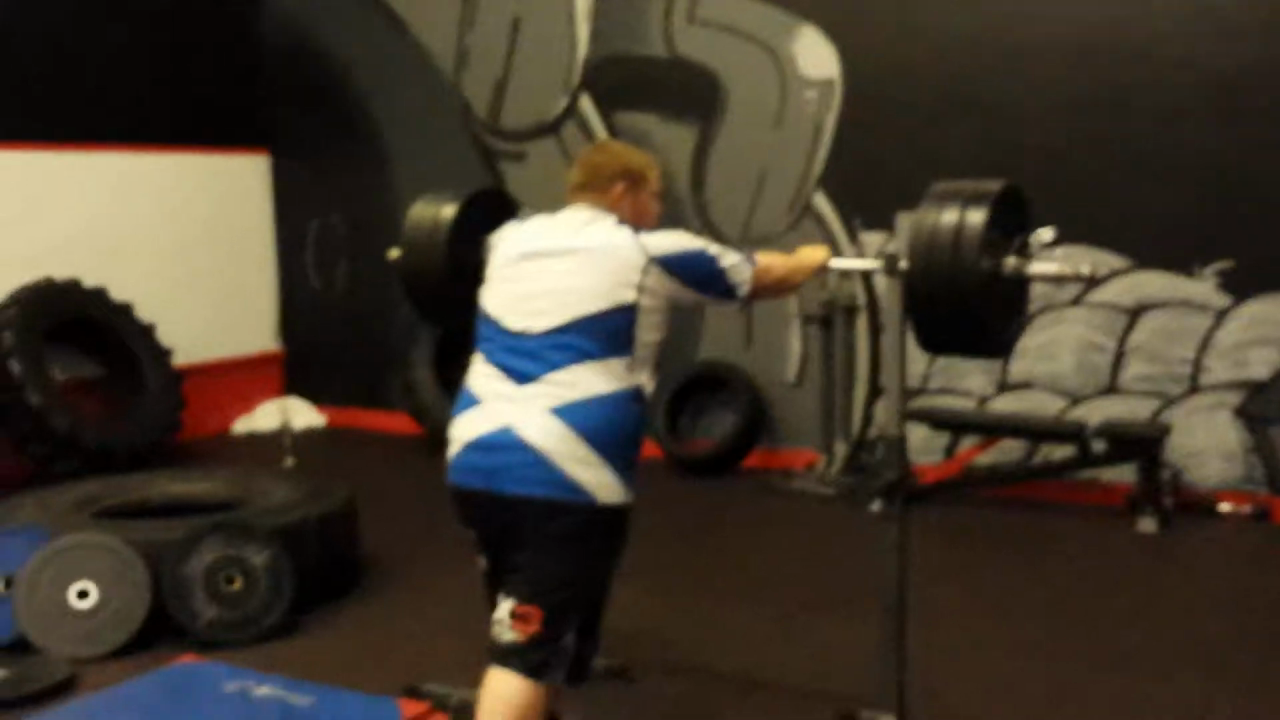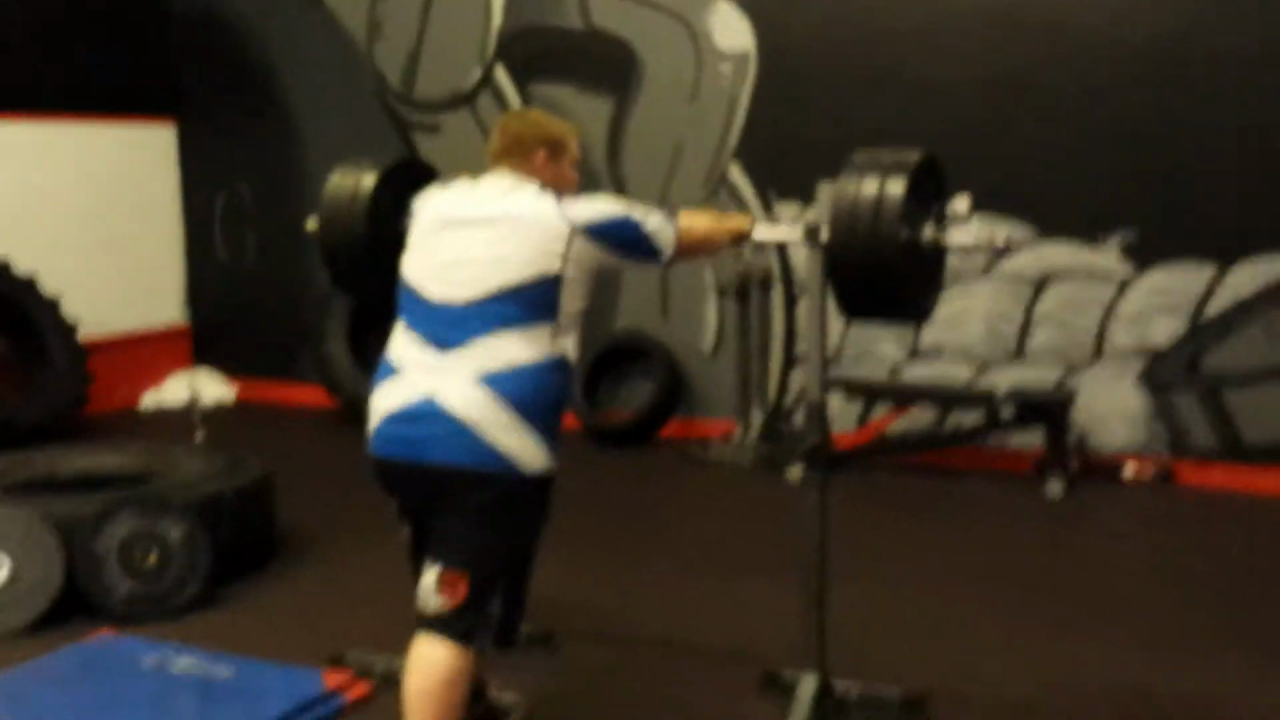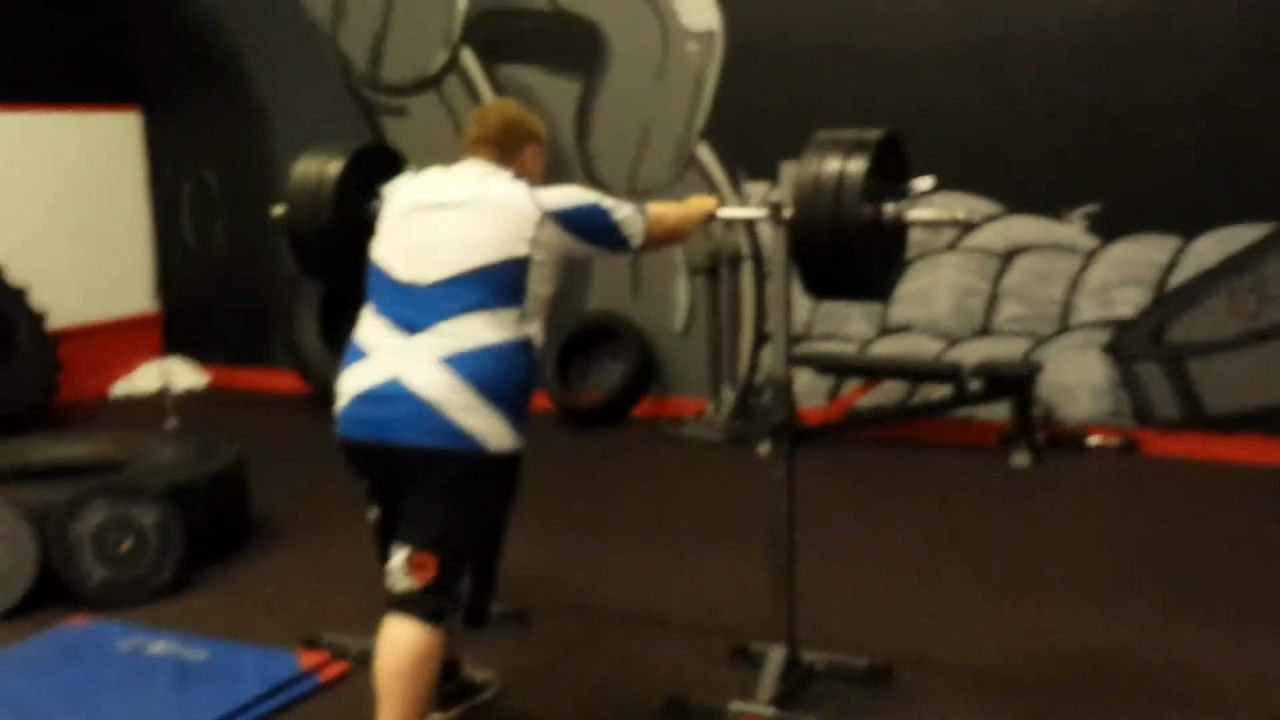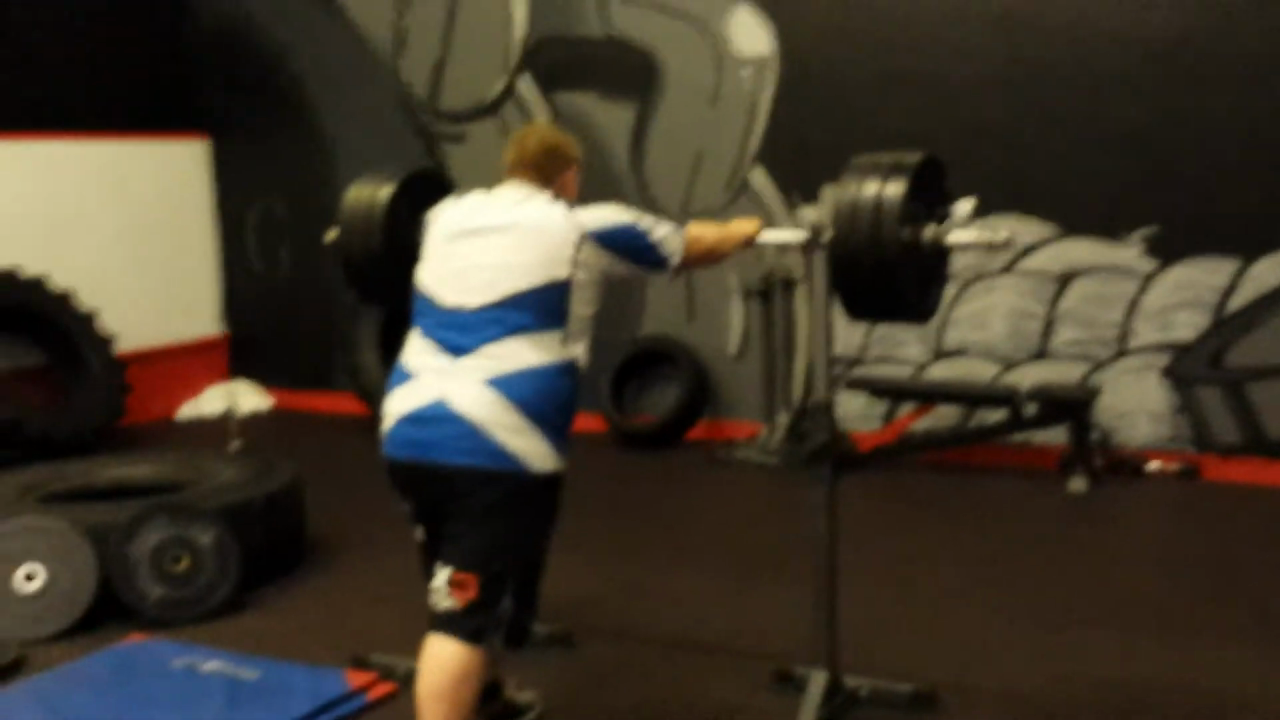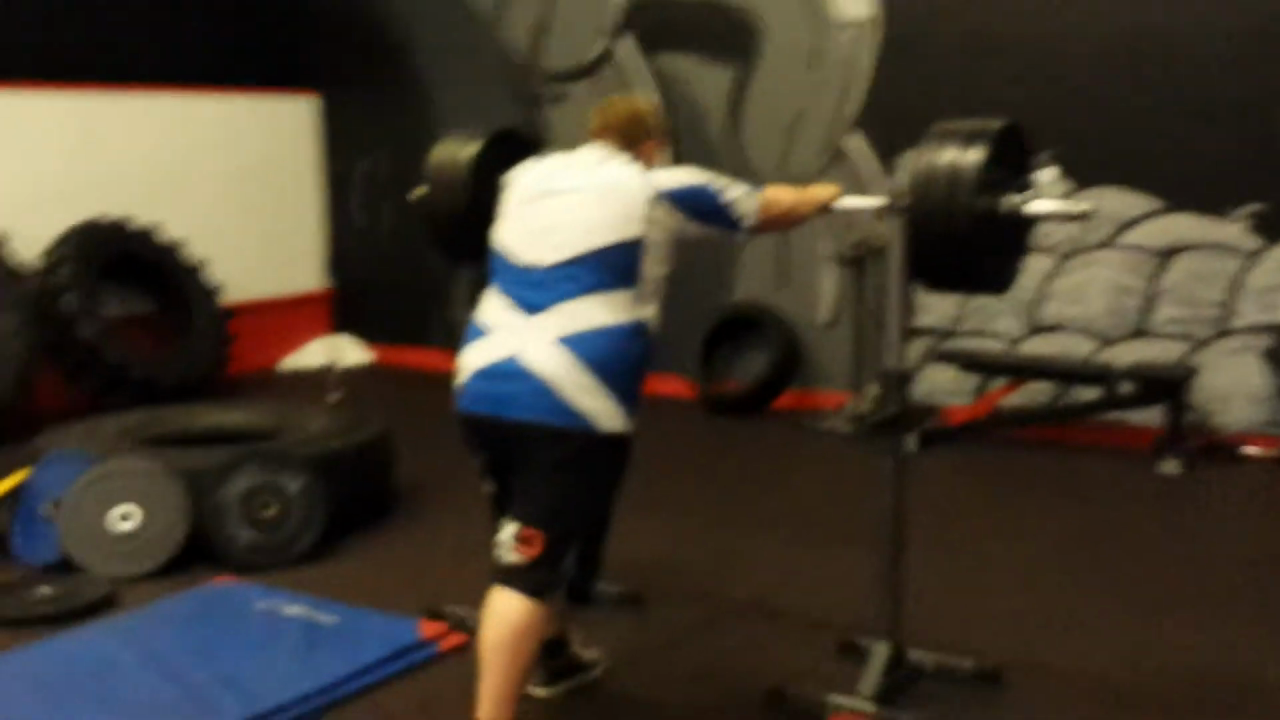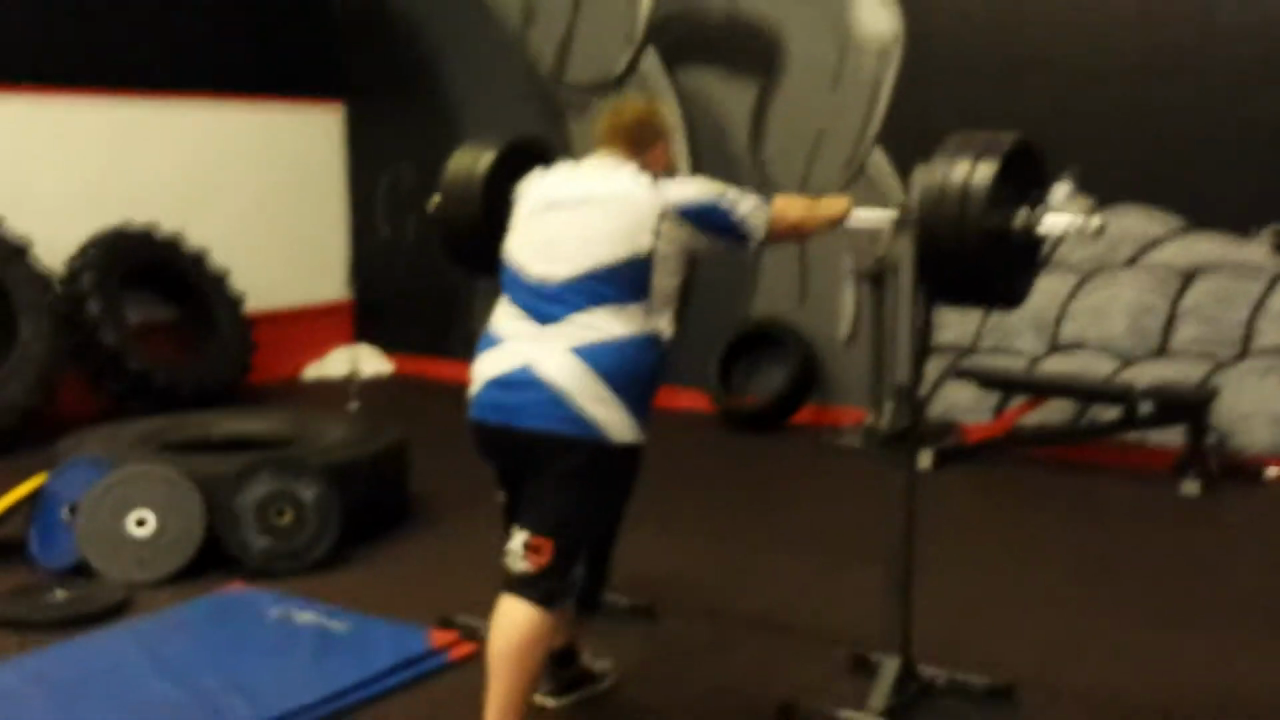
dt=0.3s
person 1, frame 1
left shoulder: (512, 239)
right shoulder: (648, 254)
right elbow: (763, 277)
right wrist: (809, 260)
left hip: (473, 461)
right hip: (561, 475)
left knee: (528, 621)
right knee: (524, 647)
person 1, frame 2
left shoulder: (433, 204)
right shoulder: (572, 221)
right elbow: (685, 235)
right wrist: (733, 227)
left hip: (396, 429)
right hip: (484, 444)
left knee: (450, 588)
right knee: (449, 612)
person 1, frame 3
left shoulder: (405, 192)
right shoulder: (542, 208)
right elbow: (653, 226)
right wrist: (699, 208)
left hip: (362, 413)
right hip: (451, 426)
left knee: (423, 567)
right knee: (419, 593)
person 1, frame 4
left shoulder: (447, 215)
right shoulder: (581, 229)
right elbow: (694, 246)
right wrist: (740, 232)
left hip: (408, 432)
right hip: (495, 446)
left knee: (469, 583)
right knee: (460, 611)
person 1, frame 5
left shoulder: (527, 176)
right shoulder: (657, 190)
right elbow: (767, 207)
right wrist: (818, 197)
left hip: (482, 389)
right hip: (565, 403)
left knee: (540, 540)
right knee: (528, 566)
left ankle: (551, 656)
person 1, frame 6
left shoulder: (537, 187)
right shoulder: (665, 203)
right elbow: (778, 219)
right wrist: (829, 210)
left hip: (494, 398)
right hip: (578, 414)
left knee: (551, 545)
right knee: (535, 574)
left ankle: (561, 665)
